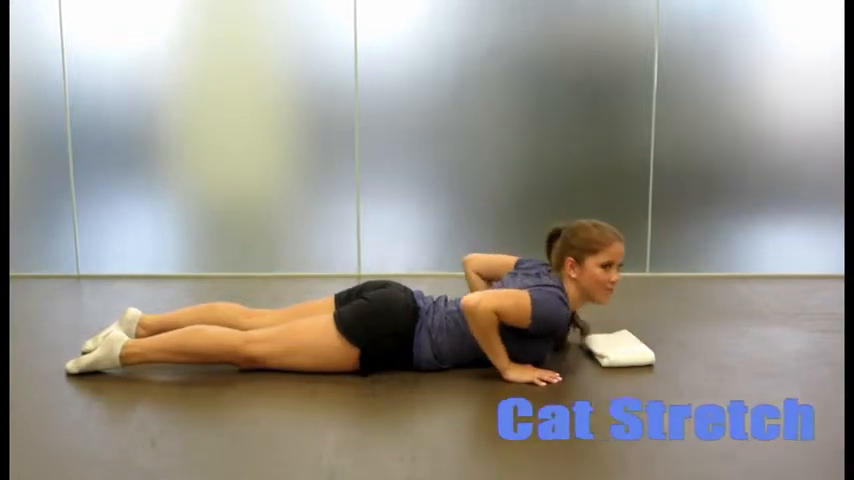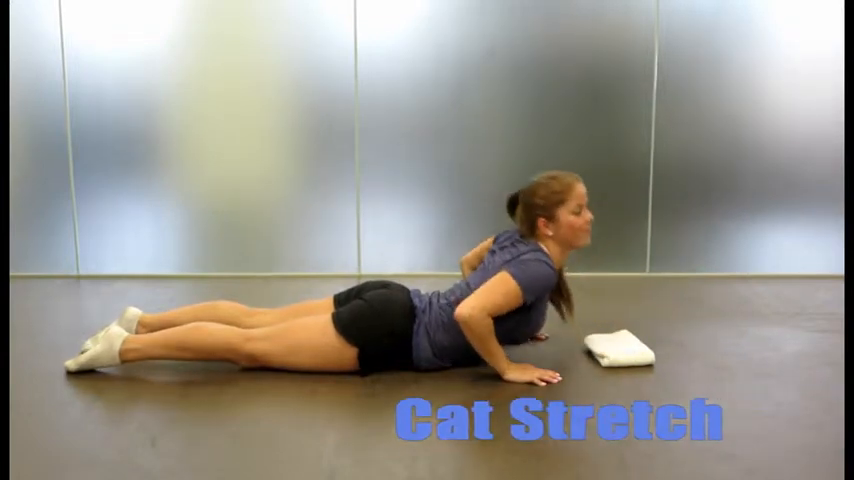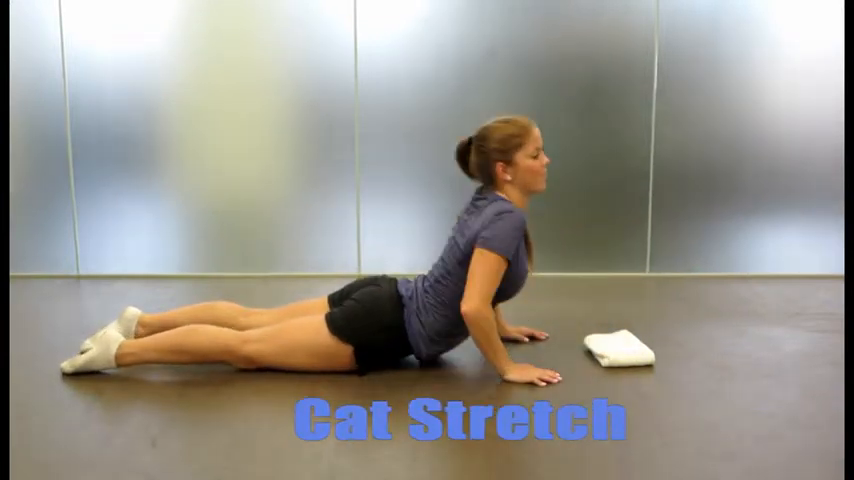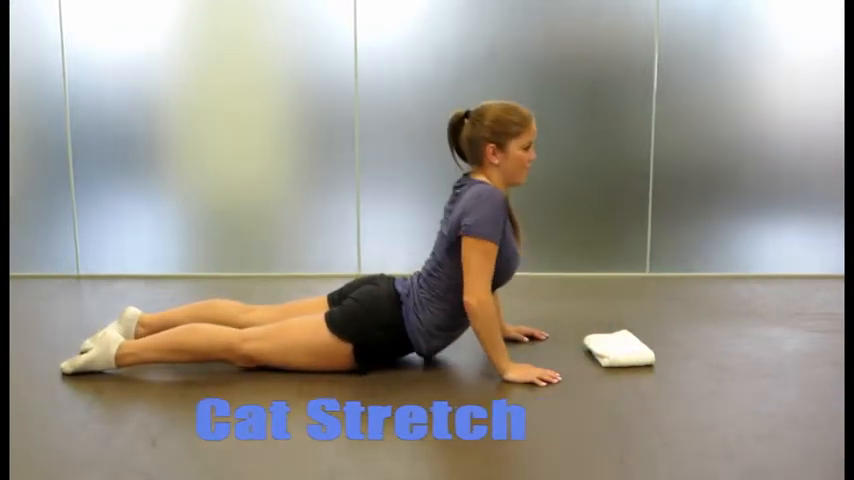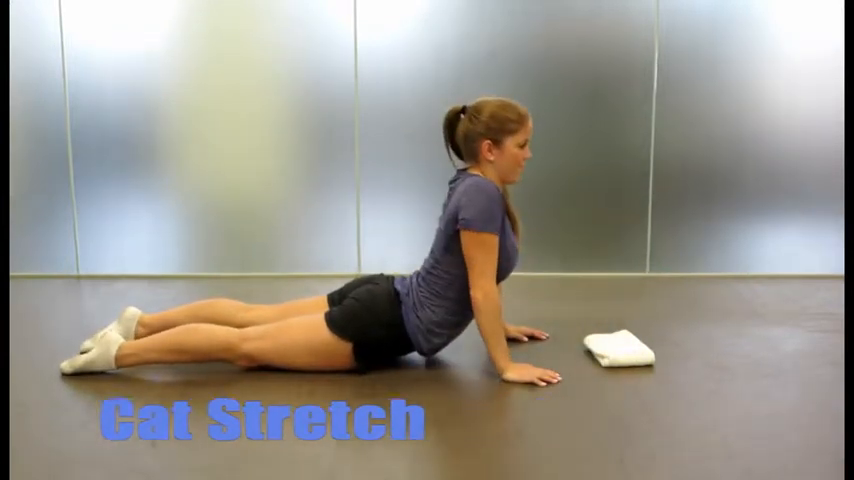
dt=0.4s
person 1, frame 1
left shoulder: (537, 269)
right shoulder: (554, 307)
left elbow: (472, 262)
right elbow: (475, 305)
right wrist: (507, 365)
left hip: (394, 305)
right hip: (390, 332)
left knee: (257, 319)
right knee: (252, 348)
left ankle: (140, 322)
right ankle: (124, 349)
person 1, frame 2
left shoulder: (519, 239)
right shoulder: (538, 267)
right elbow: (469, 313)
left wrist: (504, 319)
right wrist: (505, 366)
left hip: (390, 305)
right hip: (389, 333)
left knee: (254, 320)
right knee: (250, 347)
left ankle: (140, 322)
right ankle: (124, 347)
person 1, frame 3
left shoulder: (489, 201)
right shoulder: (507, 219)
right elbow: (472, 308)
left wrist: (500, 326)
right wrist: (505, 366)
left hip: (384, 299)
right hip: (382, 327)
left knee: (252, 319)
right knee: (245, 348)
left ankle: (140, 322)
right ankle: (121, 350)
person 1, frame 4
left shoulder: (477, 187)
right shoulder: (486, 200)
left elbow: (477, 278)
right elbow: (474, 298)
left wrist: (501, 326)
right wrist: (506, 366)
left hip: (384, 298)
right hip: (382, 326)
left knee: (254, 315)
right knee: (245, 346)
left ankle: (140, 322)
right ankle: (119, 350)
person 1, frame 5
left shoulder: (474, 185)
right shoulder: (482, 194)
left elbow: (480, 278)
right elbow: (481, 289)
left wrist: (501, 327)
right wrist: (506, 366)
left hip: (386, 298)
right hip: (383, 323)
left knee: (254, 316)
right knee: (246, 346)
left ankle: (141, 322)
right ankle: (120, 351)
